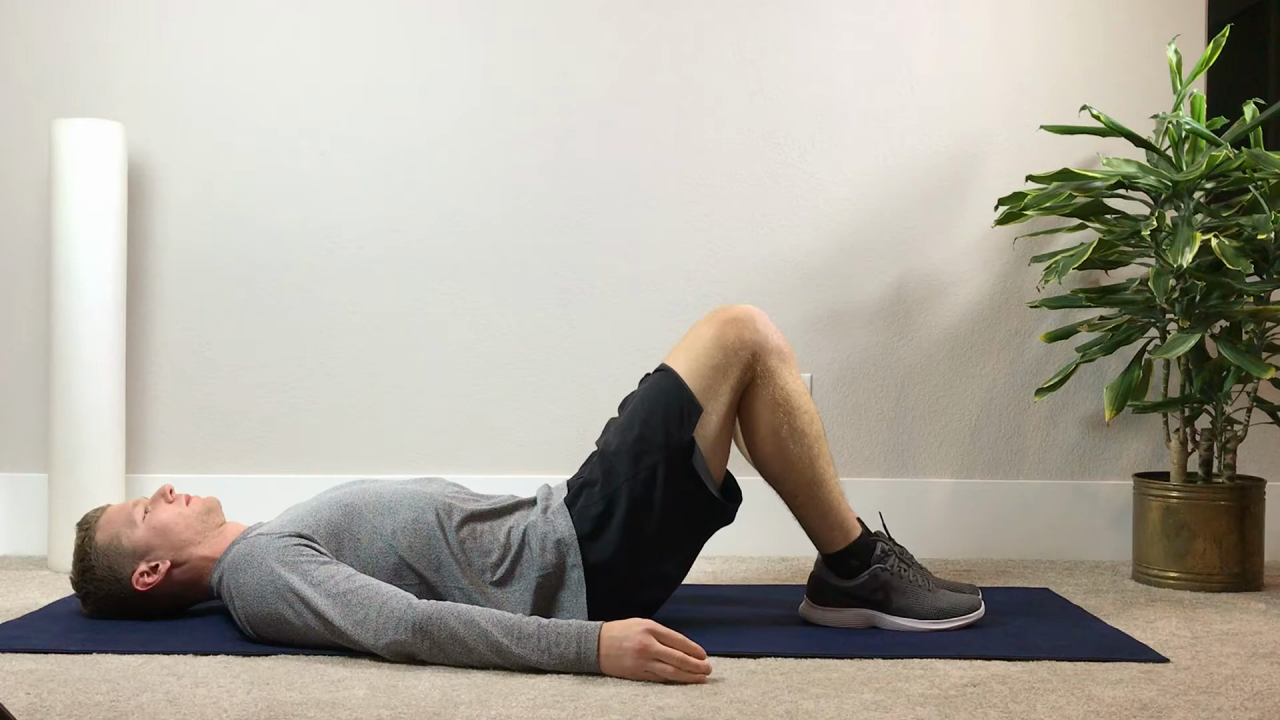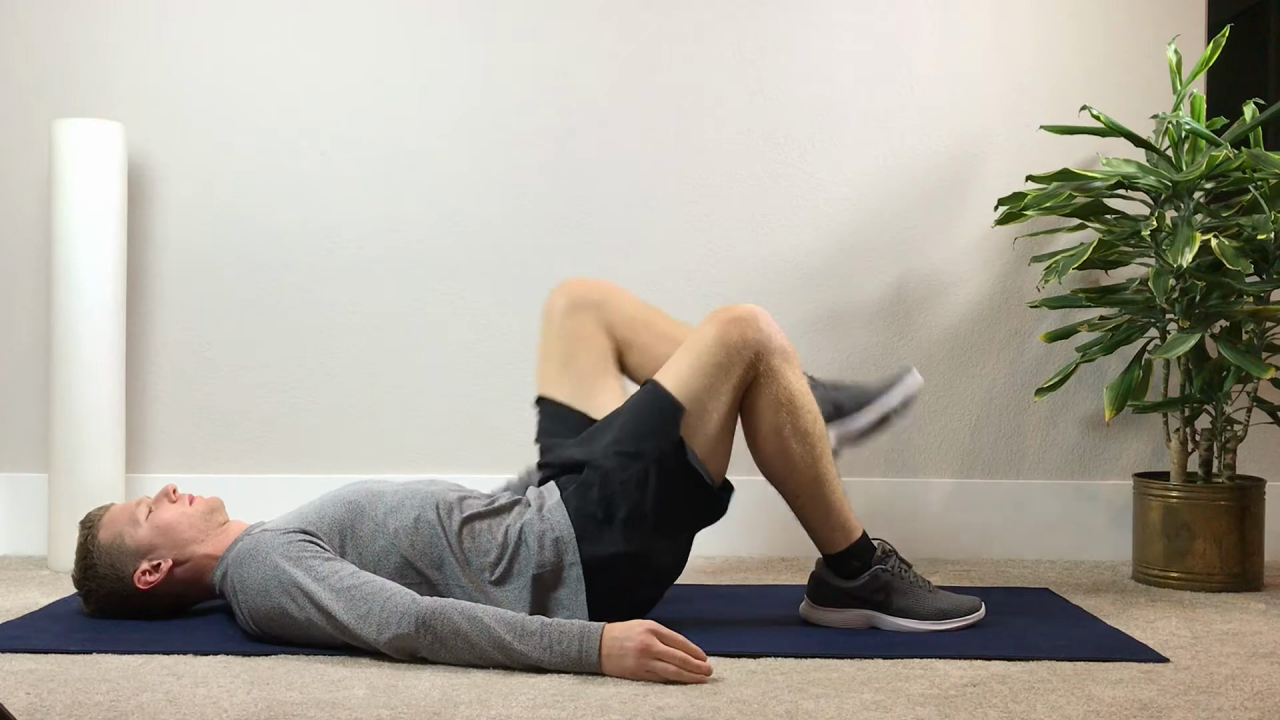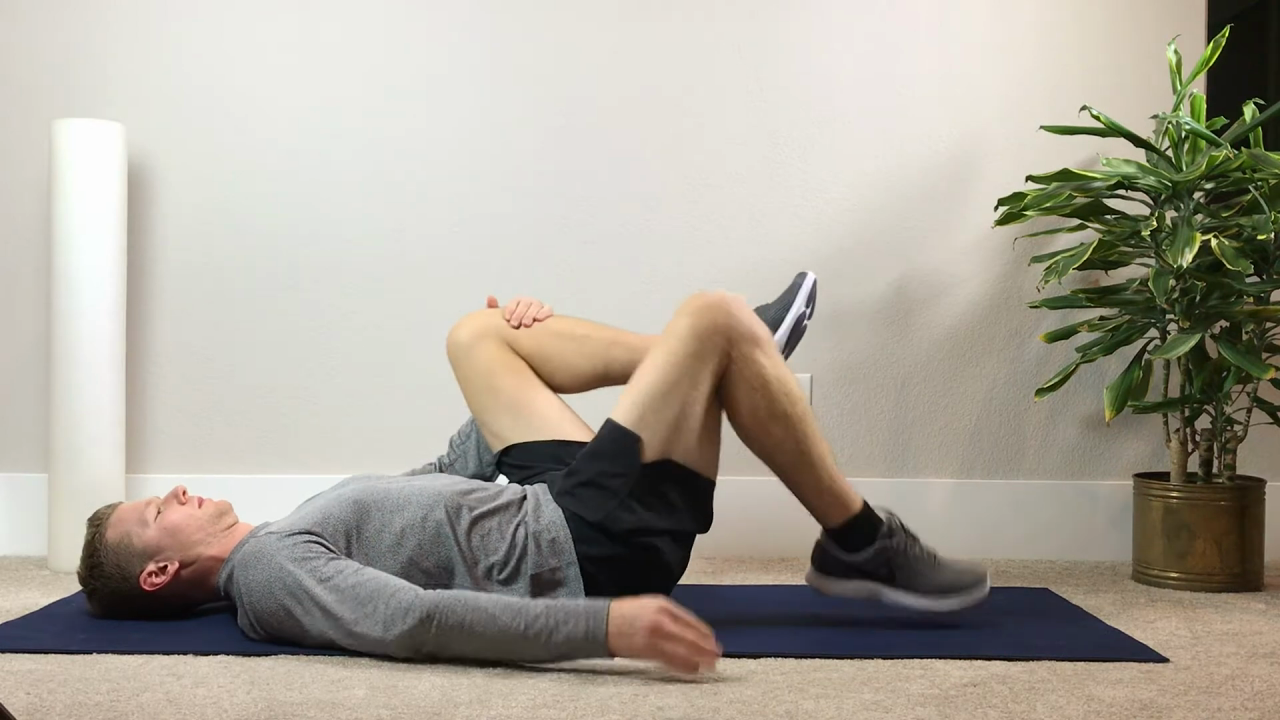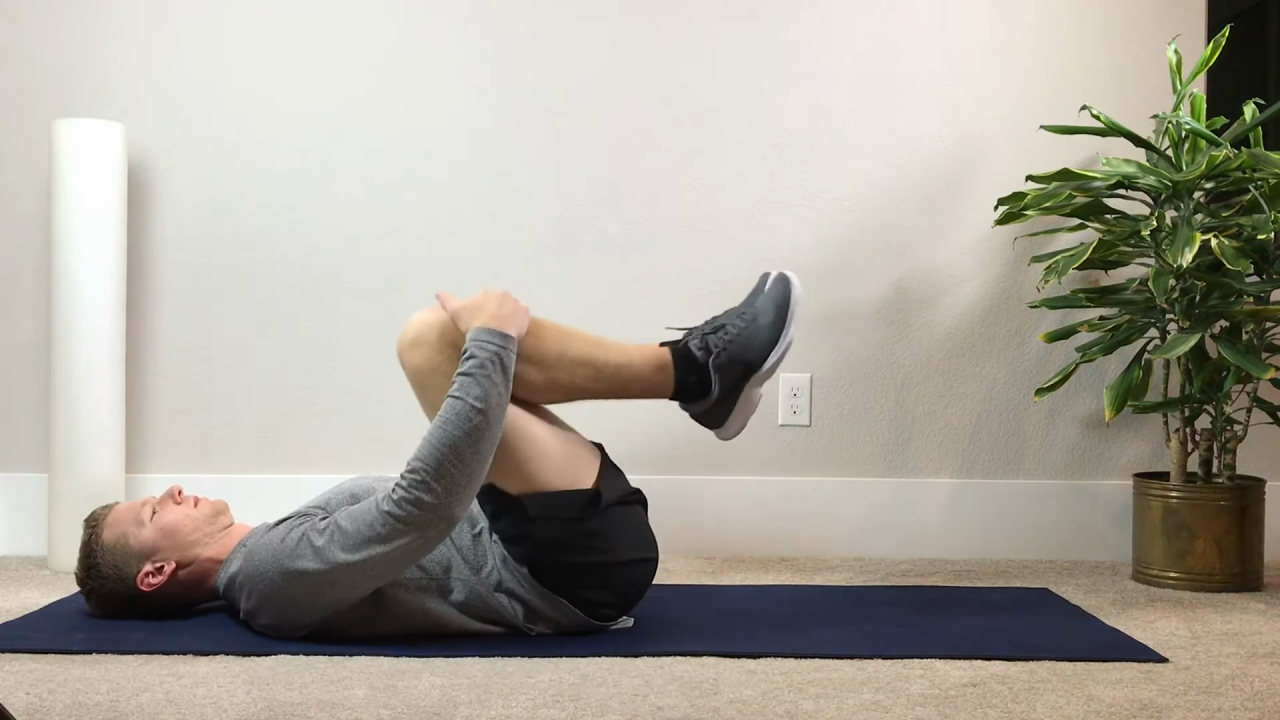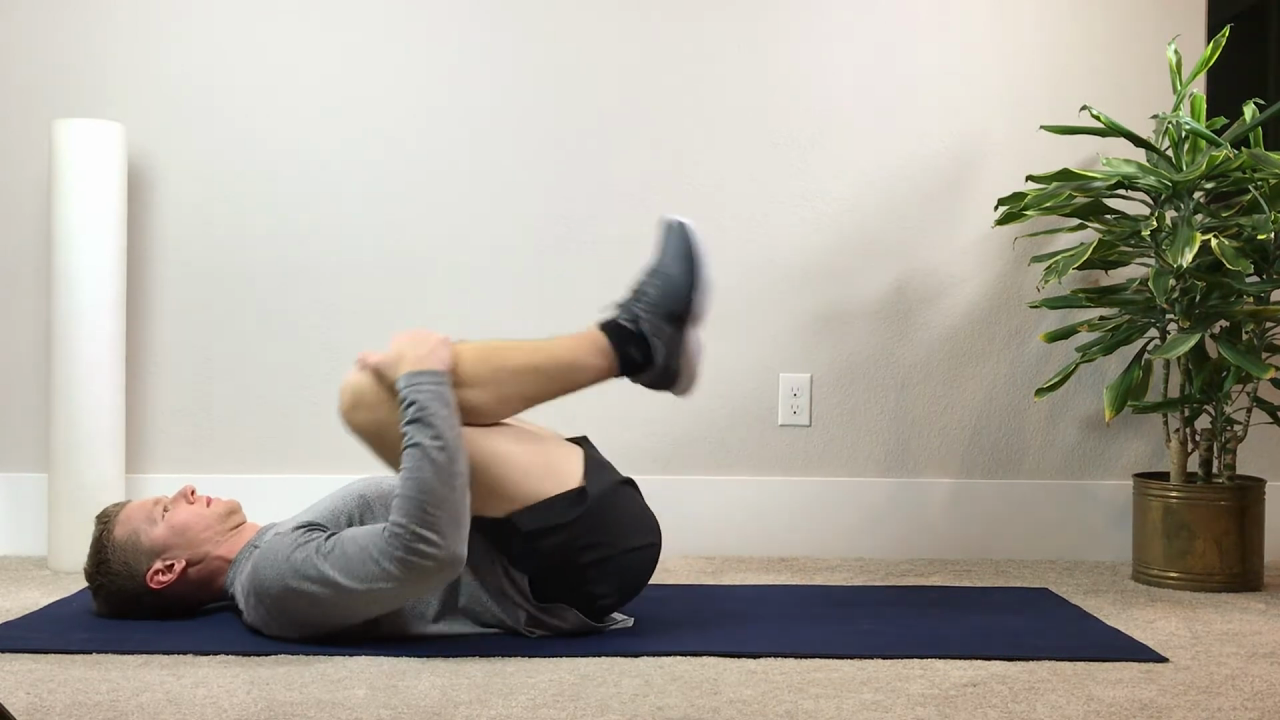
dt=0.7s
person 1, frame 1
left shoulder: (281, 542)
right shoulder: (262, 574)
right elbow: (405, 627)
right wrist: (590, 643)
left hip: (561, 528)
right hip: (587, 559)
left knee: (732, 347)
right knee: (742, 333)
left ankle: (855, 559)
right ankle: (853, 574)
person 1, frame 2
left shoulder: (281, 545)
right shoulder: (264, 573)
right elbow: (407, 625)
left wrist: (540, 480)
right wrist: (593, 643)
left hip: (553, 511)
right hip: (585, 556)
left knee: (583, 302)
right knee: (743, 332)
left ankle: (810, 414)
right ankle: (854, 575)
person 1, frame 3
left shoulder: (288, 545)
right shoulder: (268, 578)
left elbow: (447, 480)
right elbow: (419, 621)
right wrist: (603, 619)
left hip: (548, 514)
right hip: (590, 539)
left knee: (477, 333)
right knee: (712, 313)
left ankle: (734, 373)
right ankle: (856, 541)
person 1, frame 4
left shoulder: (279, 549)
right shoulder: (275, 574)
left elbow: (434, 488)
right elbow: (421, 507)
right wrist: (489, 348)
left hip: (572, 551)
right hip: (582, 562)
left knee: (449, 335)
right knee: (434, 336)
left ankle: (693, 365)
right ankle: (697, 373)
person 1, frame 5
left shoulder: (295, 542)
right shoulder: (280, 580)
right elbow: (428, 551)
right wrist: (424, 383)
left hip: (584, 556)
right hip: (587, 561)
left ankle: (632, 343)
right ankle: (629, 343)
